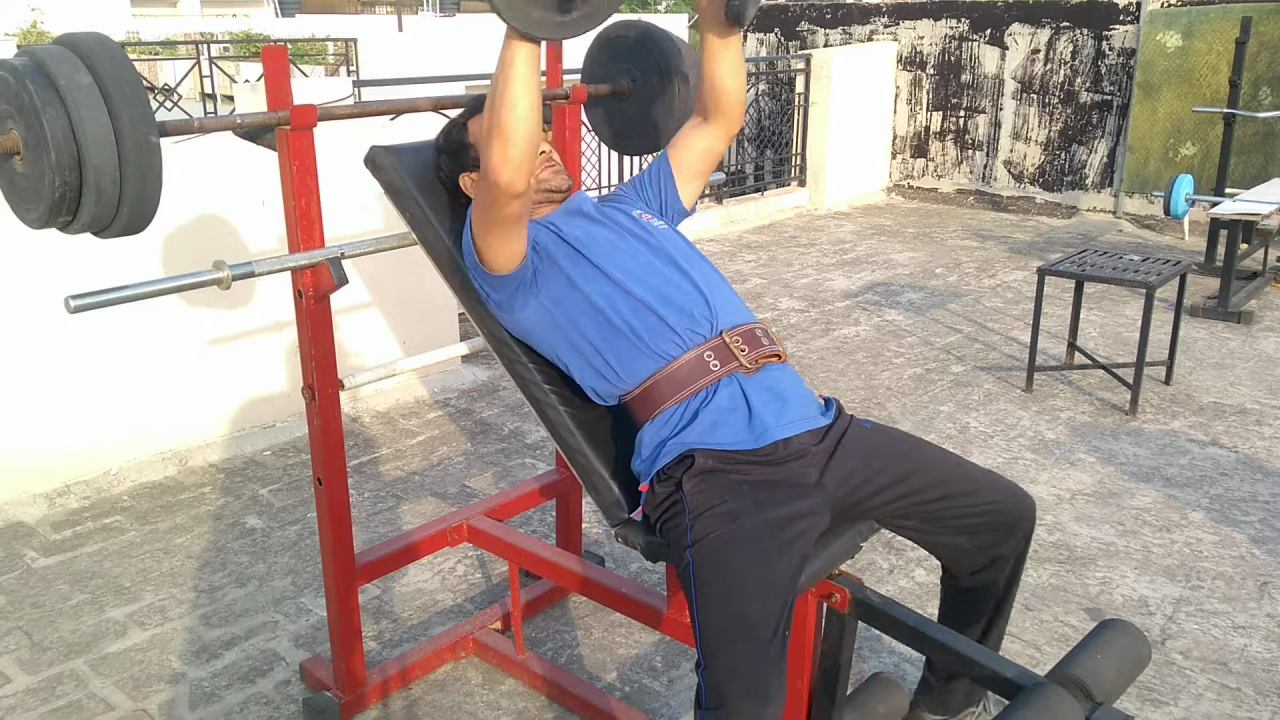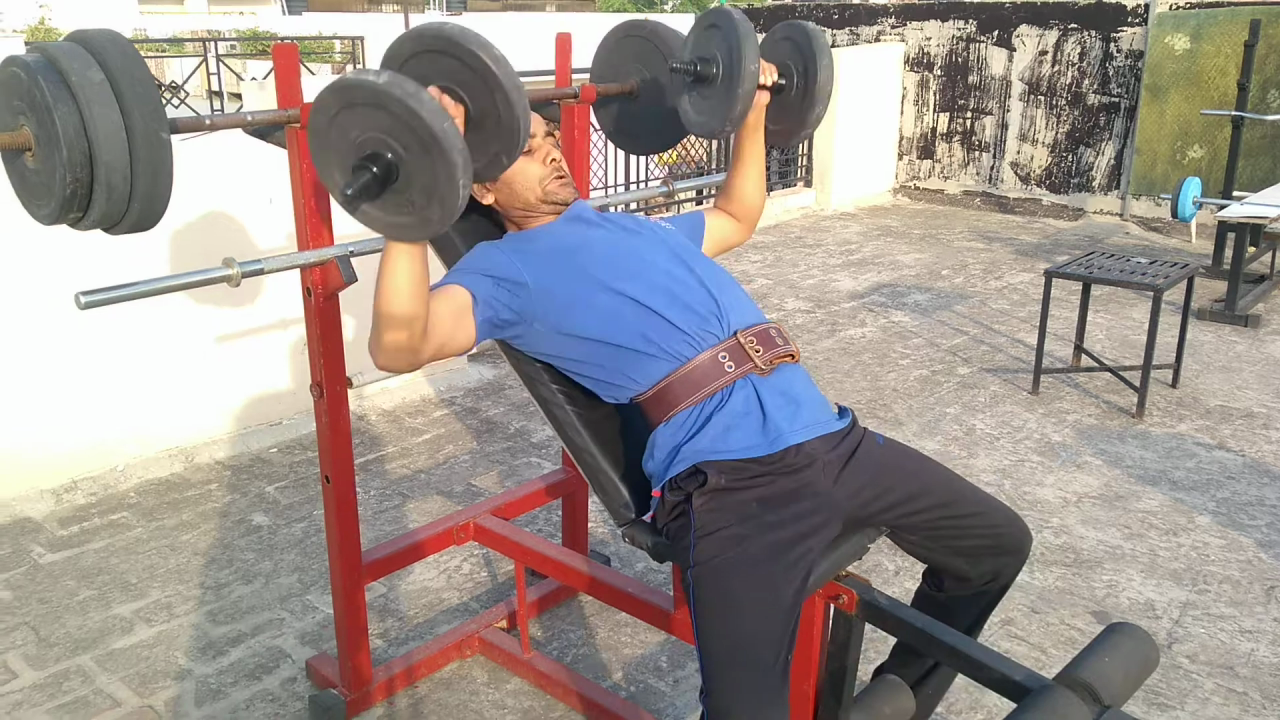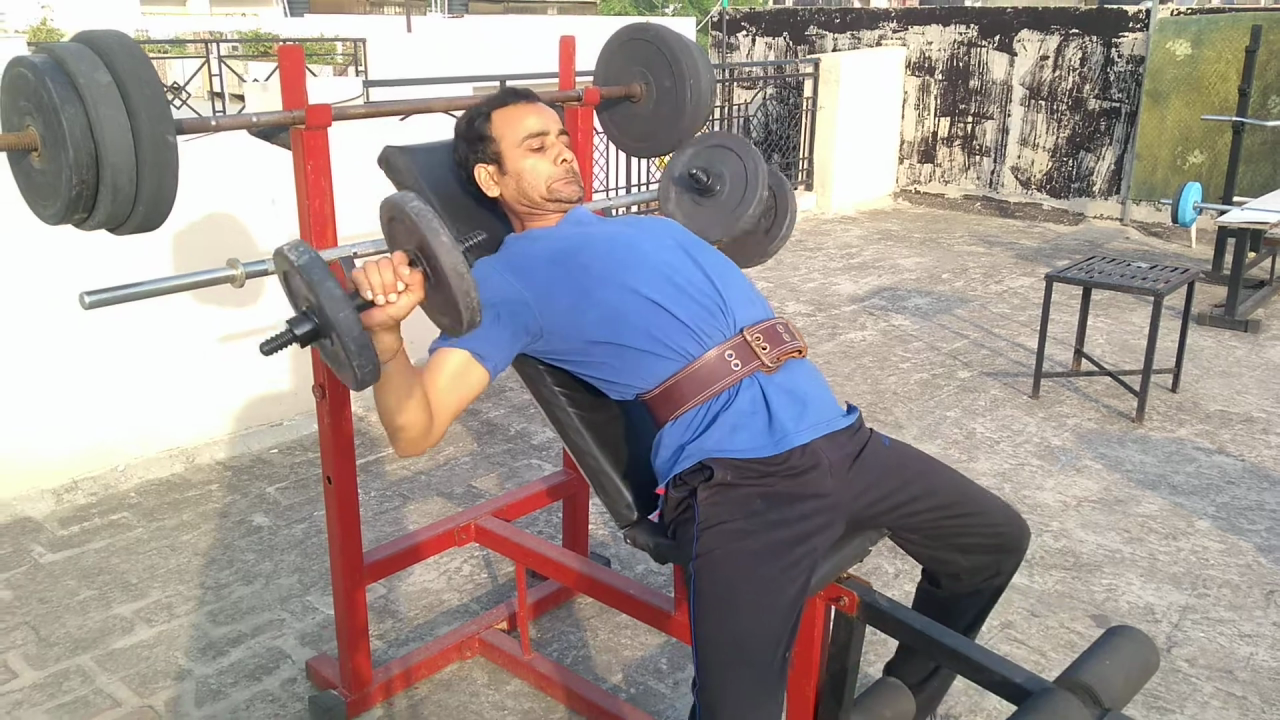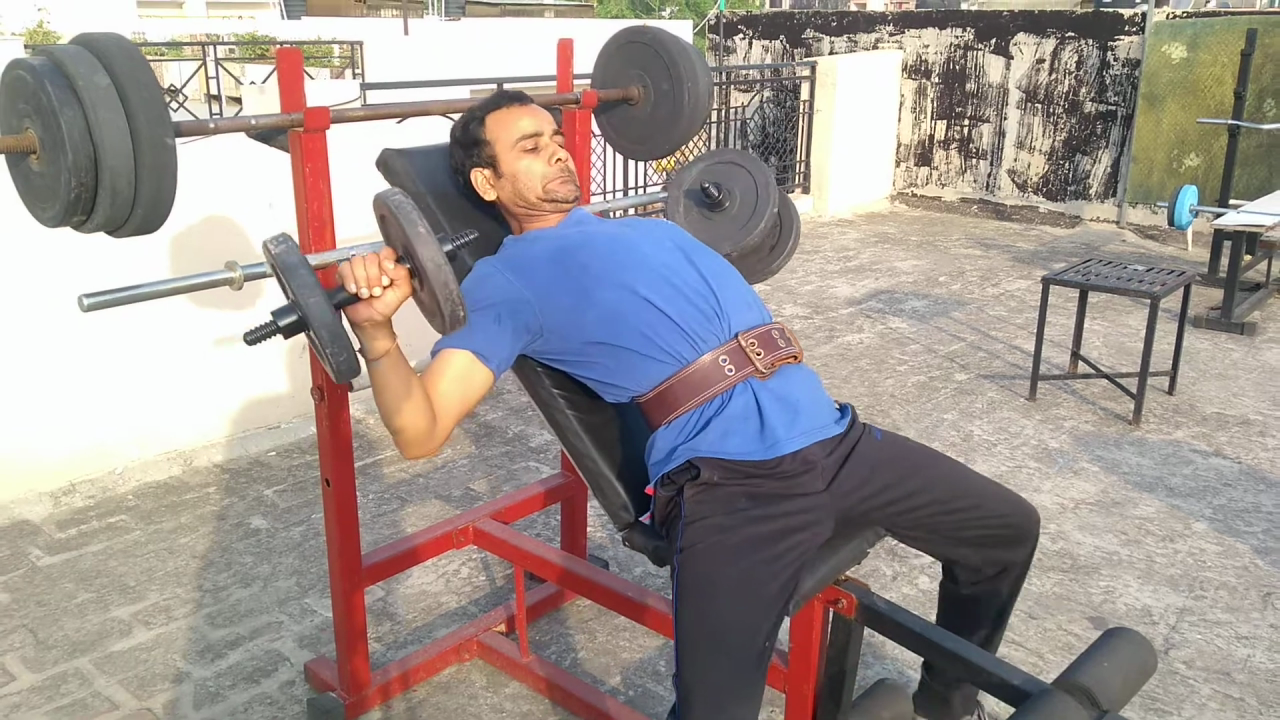
dt=0.3s
person 1, frame 1
left shoulder: (629, 208)
right shoulder: (509, 257)
left elbow: (719, 120)
right elbow: (511, 180)
left hip: (814, 427)
right hip: (717, 472)
left knee: (1004, 515)
person 1, frame 2
left shoulder: (631, 223)
right shoulder: (505, 267)
left elbow: (736, 221)
right elbow: (398, 346)
left wrist: (752, 112)
left hip: (828, 436)
right hip: (729, 478)
left knee: (999, 542)
person 1, frame 3
left shoulder: (639, 225)
right shoulder: (506, 276)
right elbow: (414, 428)
right wrist: (384, 328)
left hip: (837, 434)
right hip: (734, 476)
left knee: (998, 537)
person 1, frame 4
left shoulder: (642, 226)
right shoulder: (505, 280)
right elbow: (421, 431)
right wrist: (374, 327)
left hip: (831, 435)
right hip: (728, 479)
left knee: (1009, 528)
